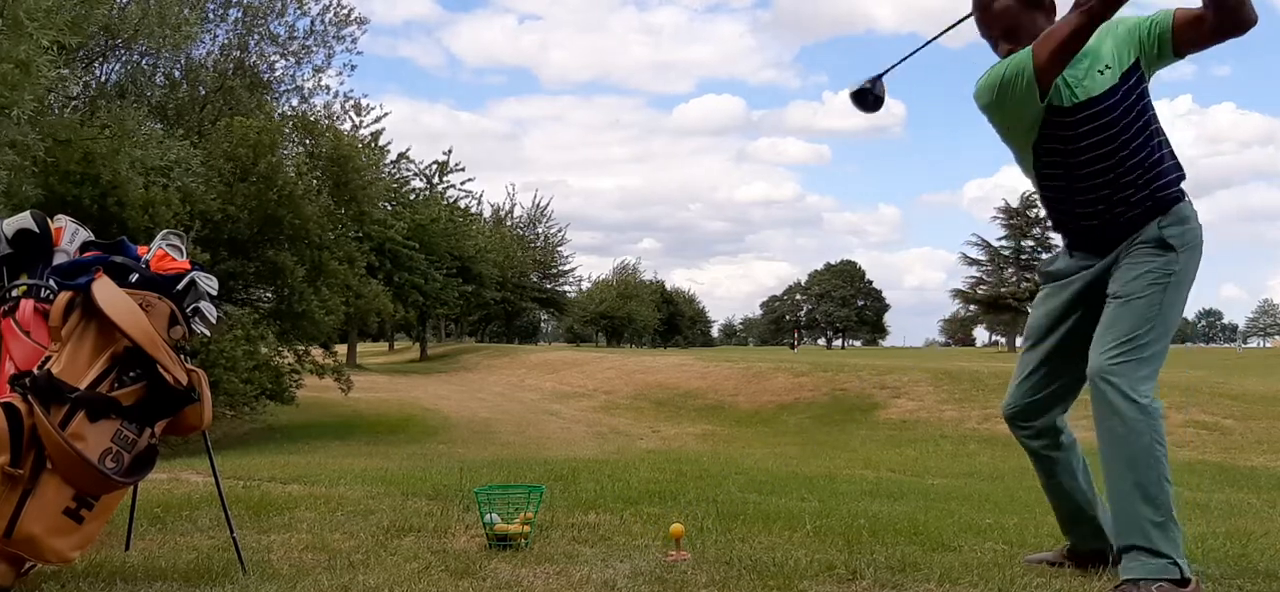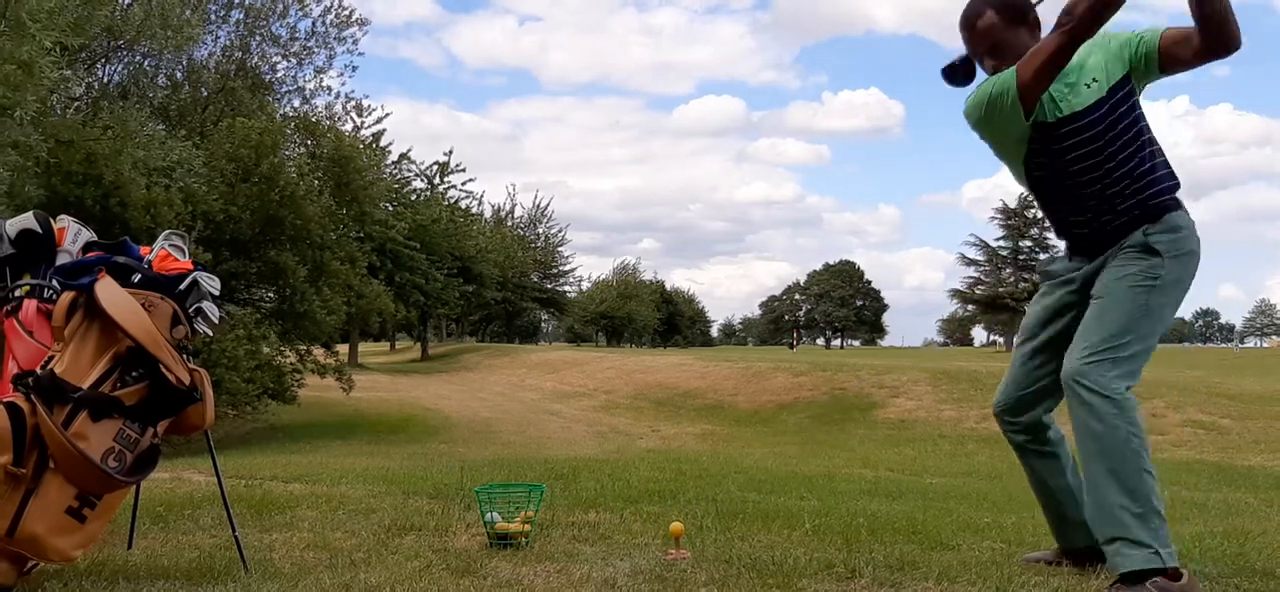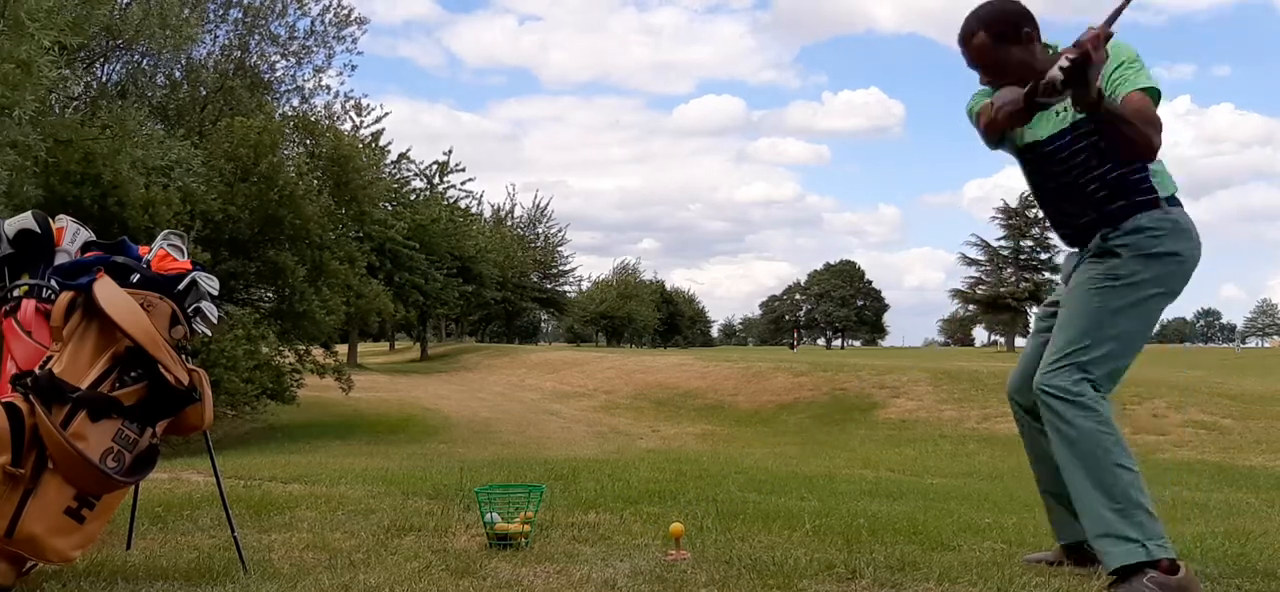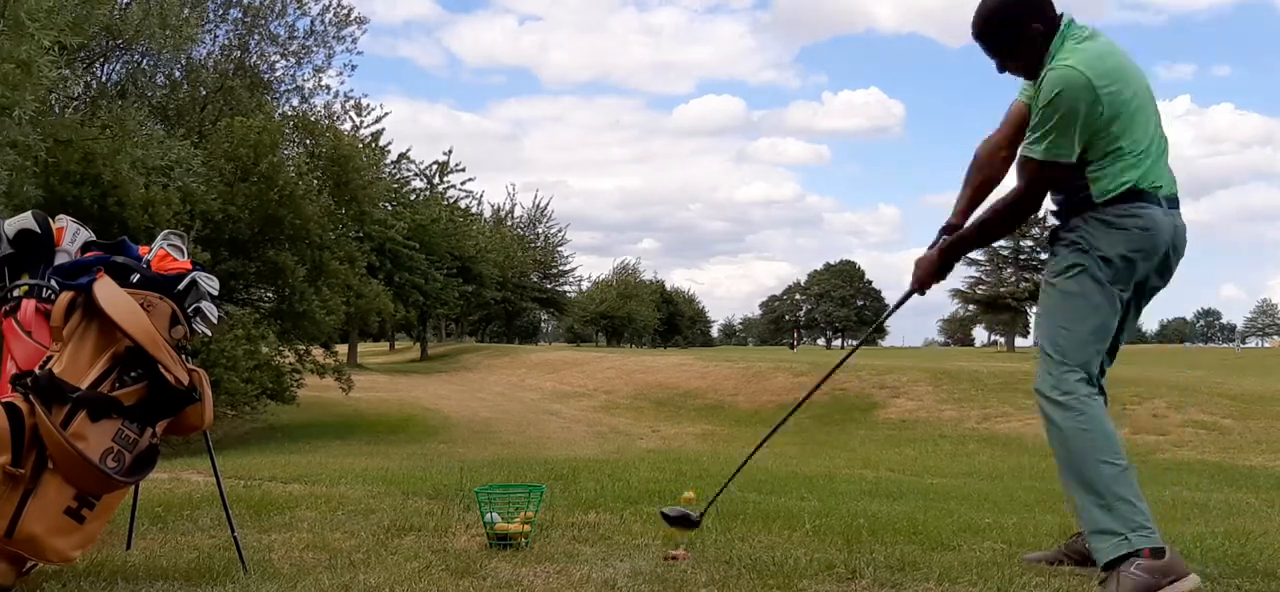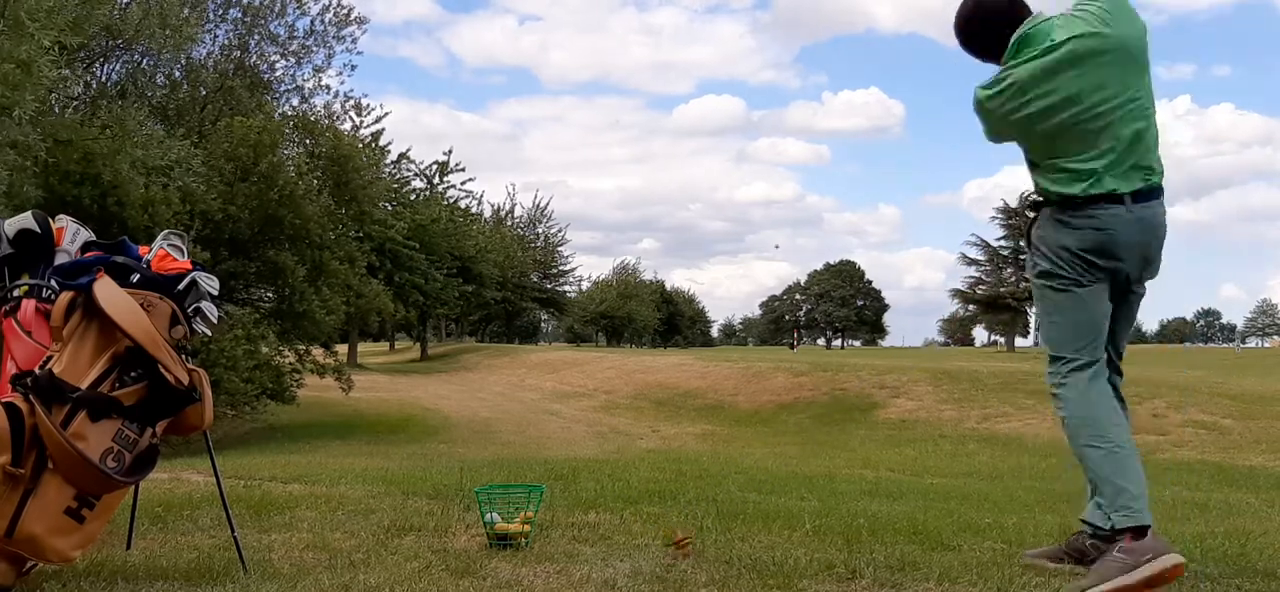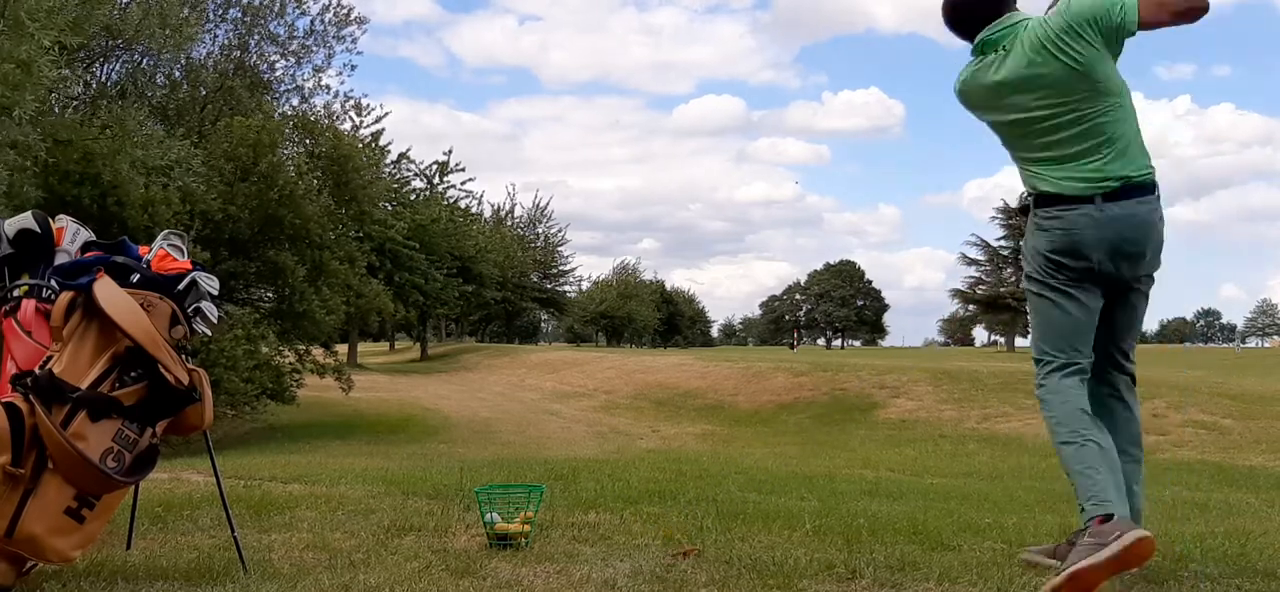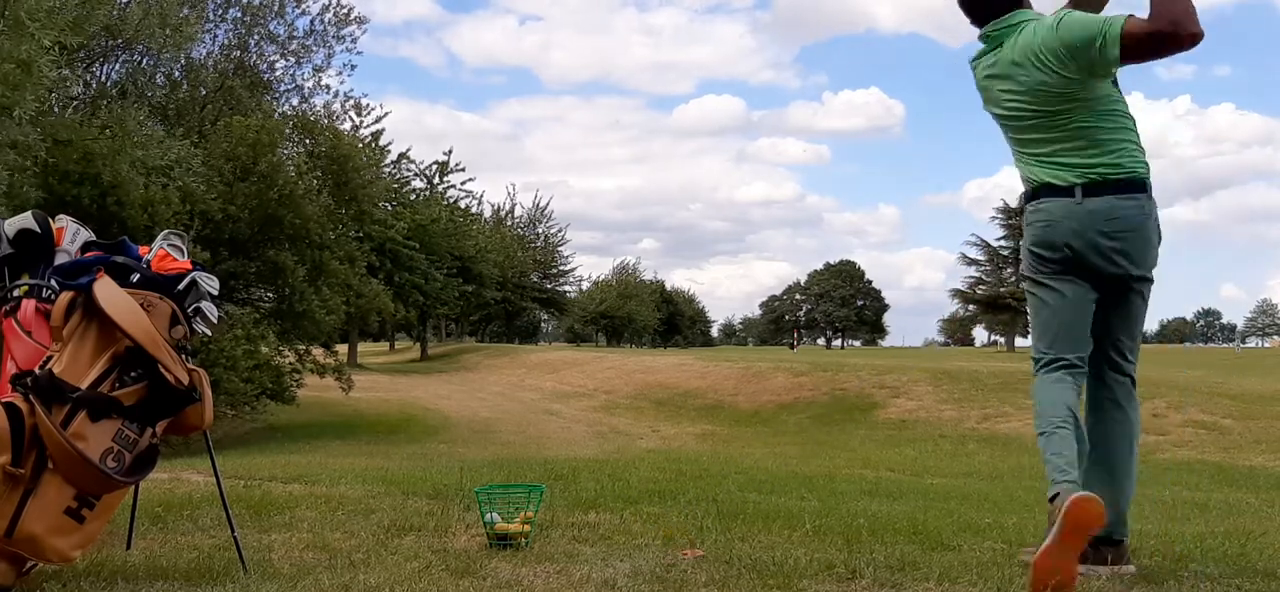
dt=0.1s
person 1, frame 1
right shoulder: (997, 88)
left hip: (1158, 234)
right hip: (1081, 255)
left knee: (1114, 376)
right knee: (1026, 407)
right ankle: (1092, 540)
person 1, frame 2
right shoulder: (985, 105)
left hip: (1154, 241)
right hip: (1082, 260)
left knee: (1090, 378)
right knee: (1015, 406)
right ankle: (1086, 540)
person 1, frame 3
left shoulder: (1113, 58)
right shoulder: (988, 102)
left elbow: (1142, 143)
right elbow: (999, 120)
left wrist: (1088, 89)
right wrist: (1048, 86)
left hip: (1145, 239)
right hip: (1095, 252)
left knee: (1062, 383)
right knee: (1027, 390)
right ankle: (1085, 538)
person 1, frame 4
left shoulder: (1067, 78)
left elbow: (1025, 200)
right elbow: (1005, 137)
left wrist: (950, 250)
right wrist: (954, 224)
left hip: (1107, 232)
right hip: (1154, 228)
left knee: (1064, 385)
right knee: (1080, 380)
right ankle: (1104, 535)
person 1, frame 5
left shoulder: (995, 99)
left hip: (1074, 231)
right hip: (1141, 220)
left knee: (1076, 376)
right knee: (1099, 372)
left ankle: (1134, 535)
right ankle: (1106, 531)
person 1, frame 6
left shoulder: (971, 83)
left hip: (1063, 227)
right hip: (1137, 215)
left knee: (1060, 372)
right knee: (1113, 373)
left ankle: (1109, 520)
right ankle: (1111, 518)
person 1, frame 7
left shoulder: (984, 67)
left hip: (1056, 221)
right hip: (1131, 214)
left knee: (1057, 367)
right knee: (1114, 374)
left ankle: (1069, 492)
right ankle: (1103, 535)
